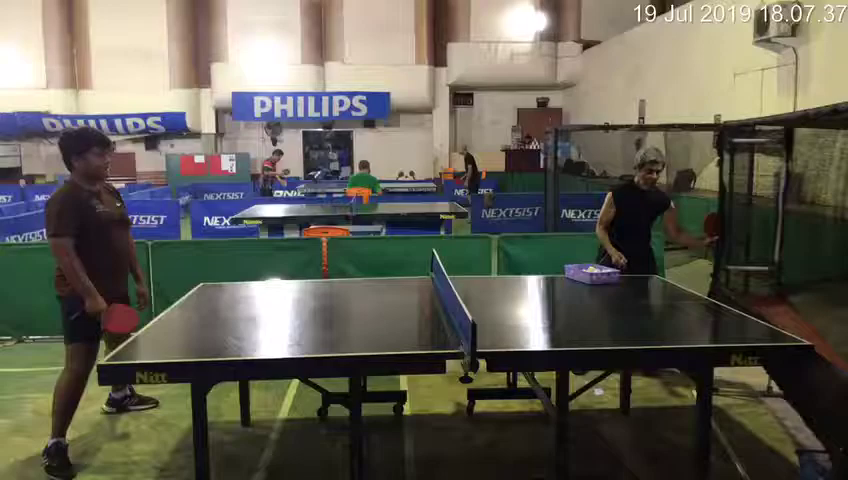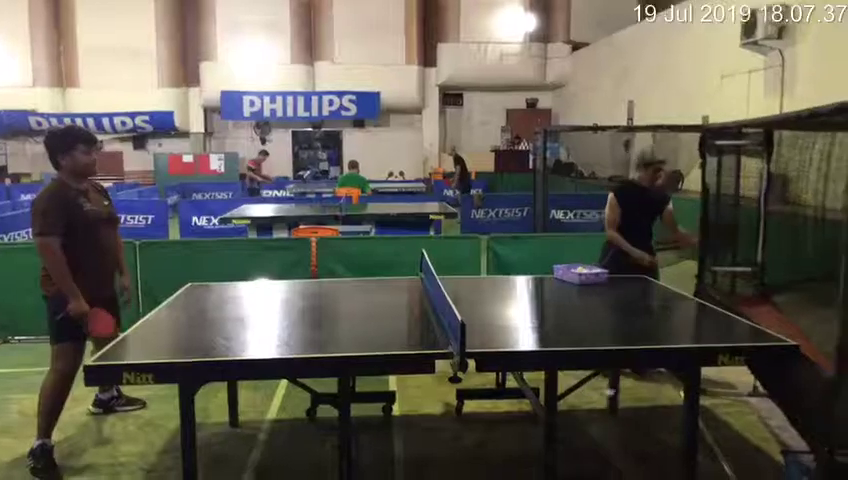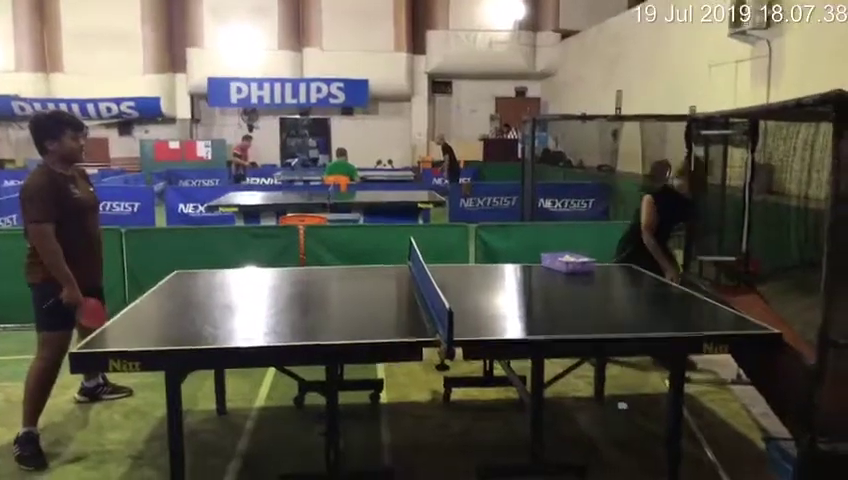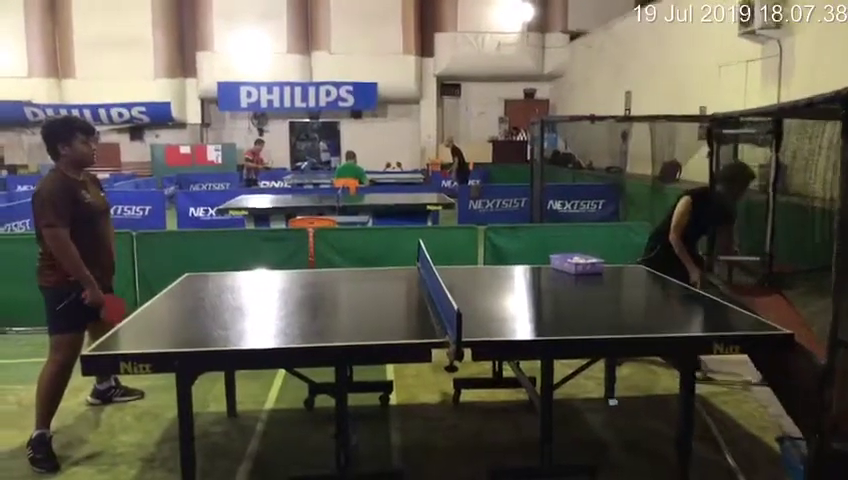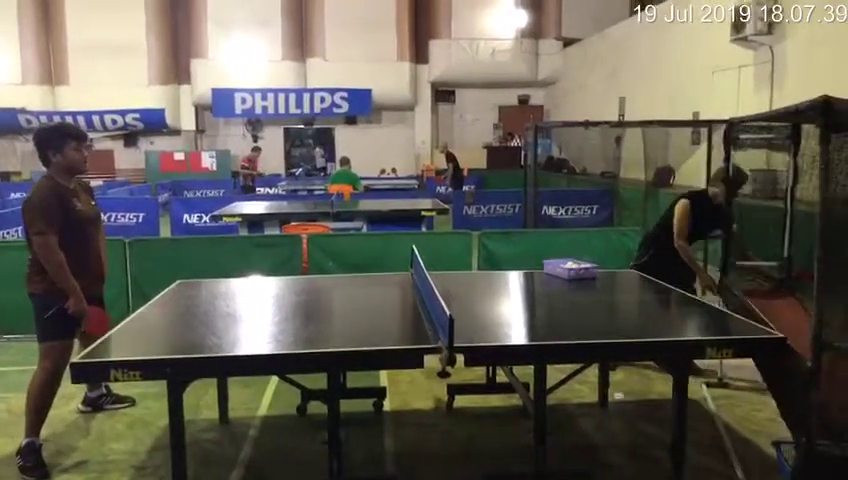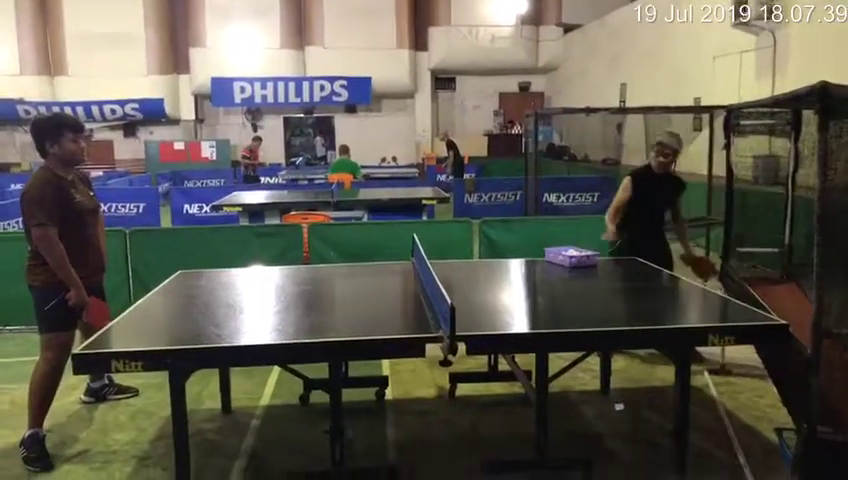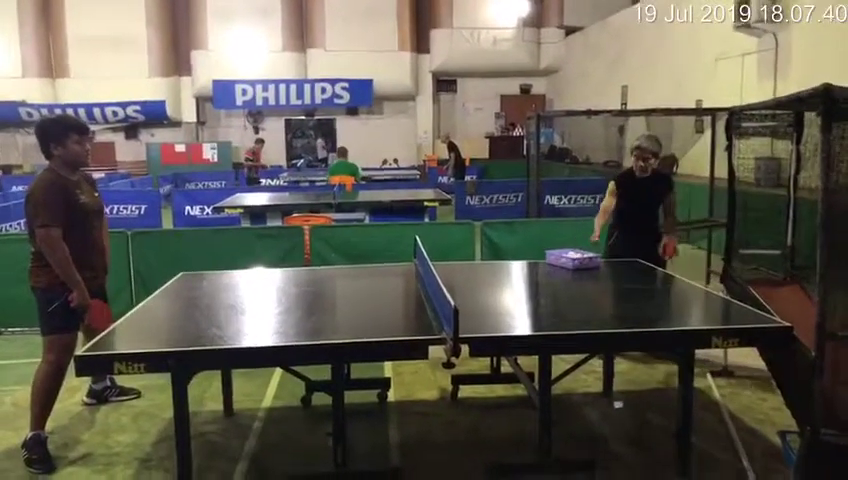
dt=0.5s
person 1, frame 1
left shoulder: (111, 192)
right shoulder: (64, 200)
left elbow: (125, 238)
right elbow: (63, 253)
left wrist: (139, 280)
right wrist: (90, 295)
left hip: (116, 290)
right hip: (84, 297)
left knee: (121, 345)
right knee: (78, 366)
left ankle: (119, 395)
right ankle: (55, 444)
person 1, frame 2
left shoulder: (98, 191)
right shoulder: (51, 198)
left elbow: (112, 235)
right elbow: (49, 251)
left wrist: (123, 274)
right wrist: (73, 297)
left hip: (103, 289)
right hip: (70, 296)
left knee: (108, 345)
right knee: (64, 367)
left ankle: (106, 396)
right ankle: (41, 446)
person 1, frame 3
left shoulder: (79, 175)
right shoulder: (41, 184)
right elbow: (43, 239)
right wrist: (68, 285)
left hip: (88, 276)
right hip: (55, 283)
left knee: (94, 331)
right knee: (50, 353)
left ankle: (92, 384)
right ankle: (26, 434)
person 1, frame 4
left shoulder: (90, 181)
right shoulder: (53, 189)
right elbow: (59, 243)
left wrist: (104, 273)
right wrist: (88, 284)
left hip: (97, 278)
right hip: (67, 285)
left knee: (104, 334)
right knee: (63, 355)
left ankle: (104, 386)
right ankle: (40, 437)
person 1, frame 5
left shoulder: (83, 188)
right shoulder: (44, 196)
right elbow: (47, 250)
left wrist: (99, 273)
right wrist: (73, 294)
left hip: (89, 286)
right hip: (56, 293)
left knee: (96, 341)
right knee: (52, 363)
left ankle: (95, 394)
right ankle: (29, 445)
person 1, frame 6
left shoulder: (80, 179)
right shoulder: (41, 187)
left elbow: (95, 219)
right elbow: (45, 241)
left wrist: (98, 265)
right wrist: (73, 286)
left hip: (88, 277)
right hip: (56, 284)
left knee: (97, 332)
right knee: (54, 354)
left ankle: (98, 384)
right ankle: (32, 436)
person 1, frame 7
left shoulder: (85, 180)
right shoulder: (47, 187)
right elbow: (49, 241)
left wrist: (102, 268)
right wrist: (76, 287)
left hip: (91, 279)
right hip: (59, 285)
left knee: (99, 334)
right knee: (57, 356)
left ankle: (100, 386)
right ankle: (34, 438)
person 2, frame 1
left shoulder: (663, 201)
right shoulder: (617, 195)
left elbow: (675, 234)
right elbow: (601, 228)
left wrist: (702, 243)
right wrist: (613, 253)
left hip: (643, 259)
right hip: (614, 259)
person 2, frame 2
left shoulder: (662, 198)
right shoulder: (619, 194)
left elbow: (675, 230)
right elbow: (610, 231)
left wrist: (697, 241)
right wrist: (635, 253)
left hip: (645, 257)
right hip: (617, 256)
person 2, frame 3
left shoulder: (688, 205)
right shoulder: (654, 197)
right elbow: (647, 235)
right wrist: (667, 268)
left hip: (657, 251)
right hip: (632, 253)
left ankle: (667, 355)
person 2, frame 4
left shoulder: (724, 206)
right shoulder: (692, 200)
left elbow: (725, 246)
right elbow: (674, 237)
right wrist: (692, 269)
left hip: (686, 252)
right hip: (662, 250)
person 2, frame 5
left shoulder: (722, 215)
right shoulder: (689, 202)
right elbow: (680, 242)
right wrist: (702, 274)
left hip: (678, 259)
right hip: (654, 253)
person 2, frame 6
left shoulder: (676, 184)
right shoulder: (634, 178)
left elbow: (677, 218)
right elbow: (612, 212)
left wrist: (687, 248)
right wrist: (611, 230)
left hip: (656, 242)
right hip: (628, 242)
person 2, frame 7
left shoulder: (665, 183)
right shoulder: (619, 182)
left elbow: (669, 216)
right elbow: (603, 213)
left wrist: (669, 236)
right wrist: (597, 232)
left hip: (652, 242)
right hip: (621, 243)
